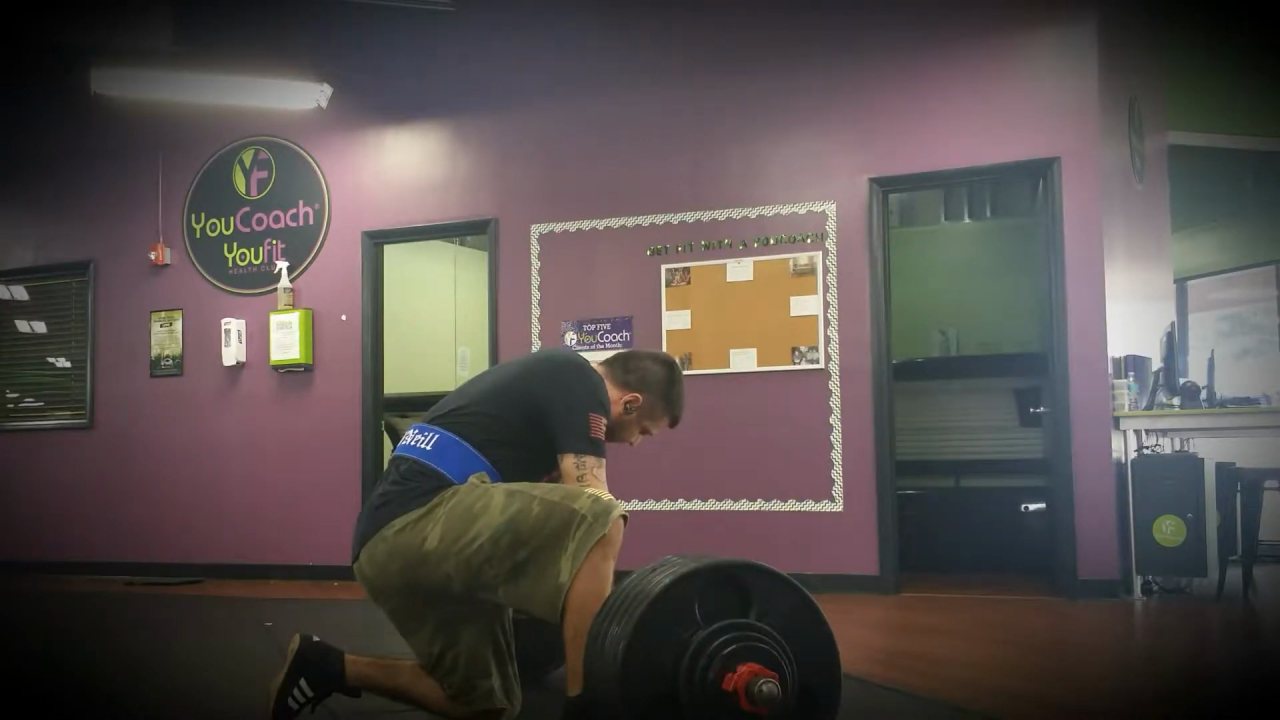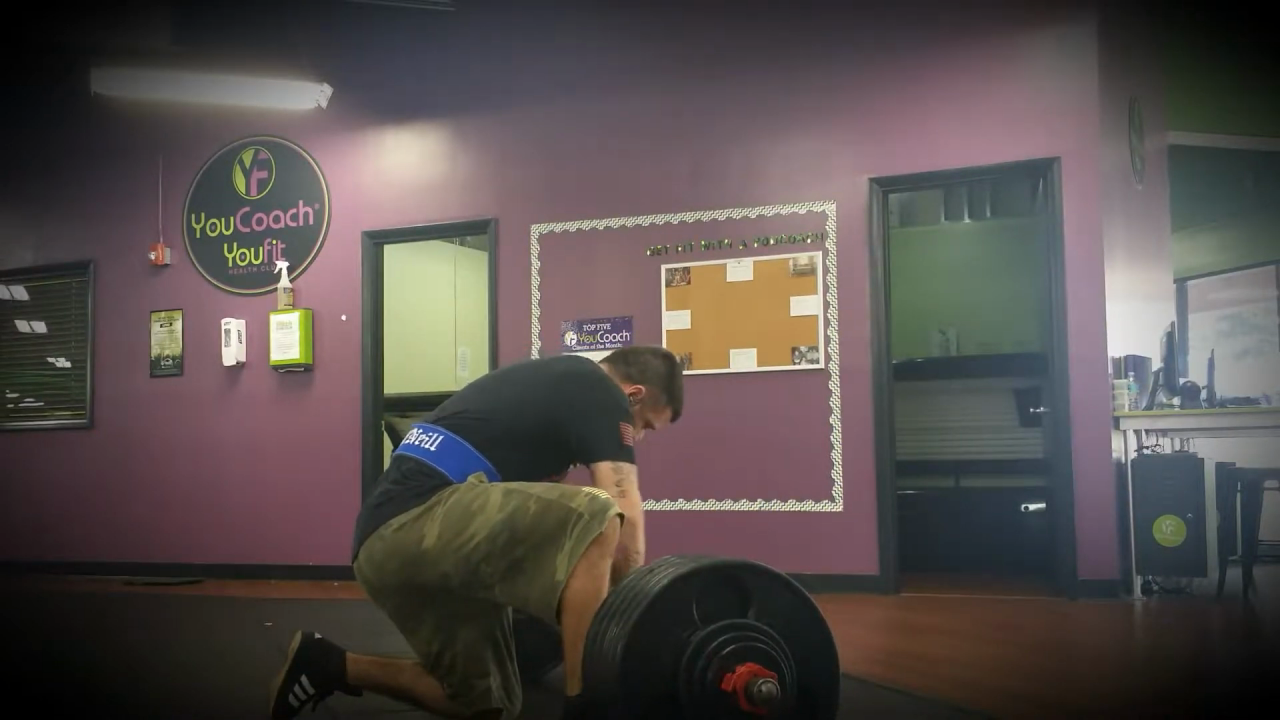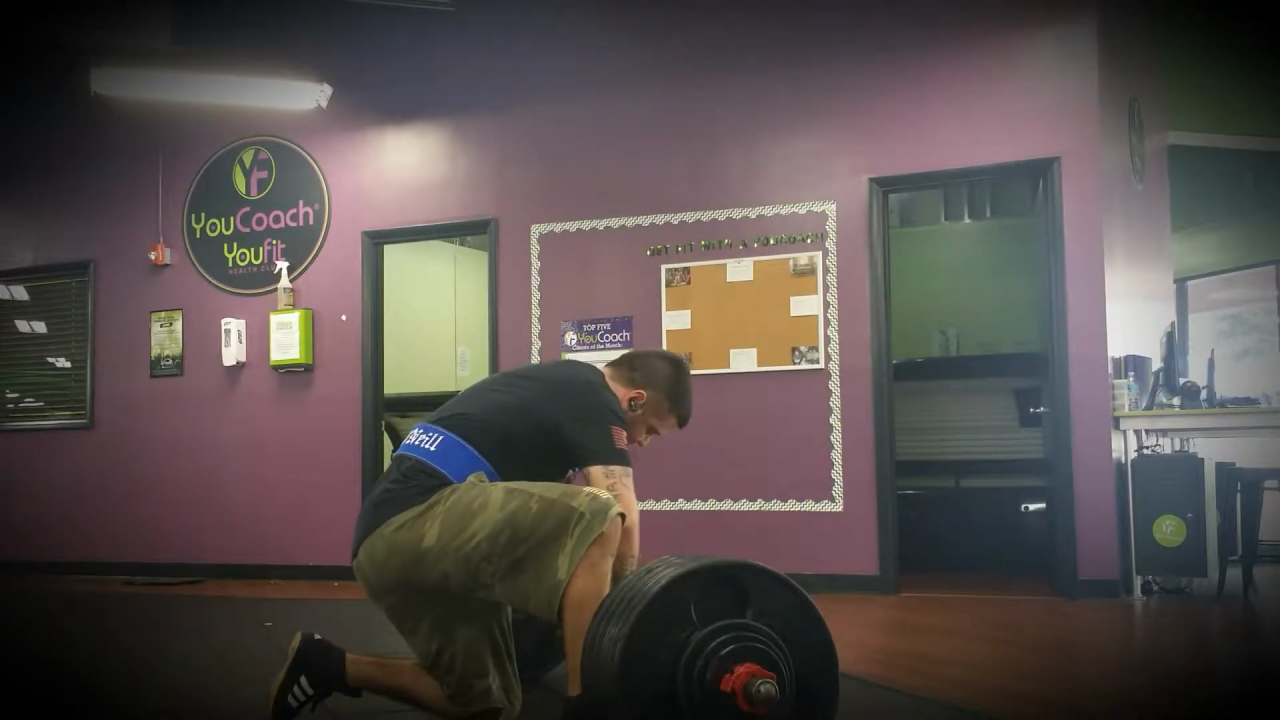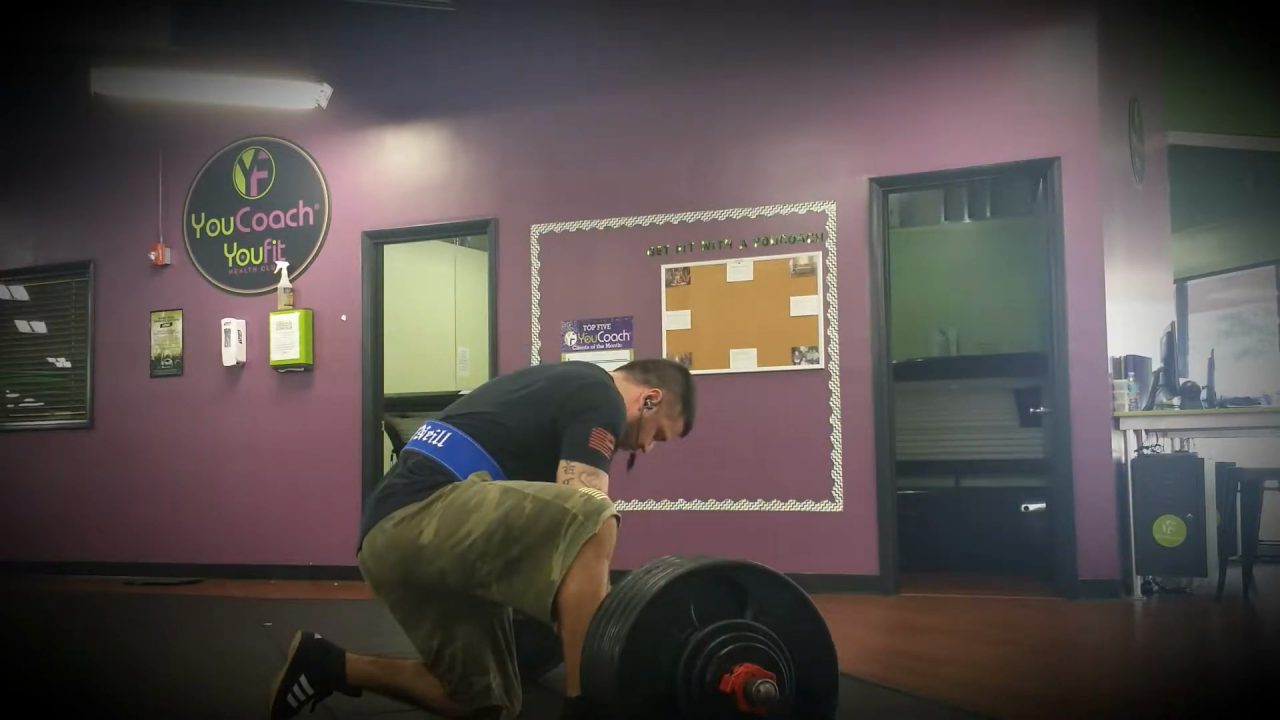
dt=0.7s
person 1, frame 1
left shoulder: (548, 380)
right shoulder: (580, 383)
left elbow: (548, 515)
right elbow: (591, 516)
left hip: (388, 541)
right hip: (418, 524)
right knee: (597, 522)
left ankle: (327, 668)
person 1, frame 2
left shoulder: (554, 384)
right shoulder: (597, 391)
left elbow: (539, 519)
right elbow: (625, 518)
left hip: (387, 539)
right hip: (420, 522)
right knee: (593, 520)
left ankle: (327, 665)
person 1, frame 3
left shoulder: (561, 387)
right shoulder: (592, 398)
left elbow: (543, 513)
right elbow: (618, 522)
left hip: (387, 539)
right hip: (417, 522)
right knee: (592, 520)
left ankle: (328, 666)
person 1, frame 4
left shoulder: (567, 387)
right shoulder: (598, 397)
left elbow: (552, 518)
right elbow: (582, 520)
left hip: (392, 533)
right hip: (421, 517)
right knee: (592, 522)
left ankle: (327, 665)
